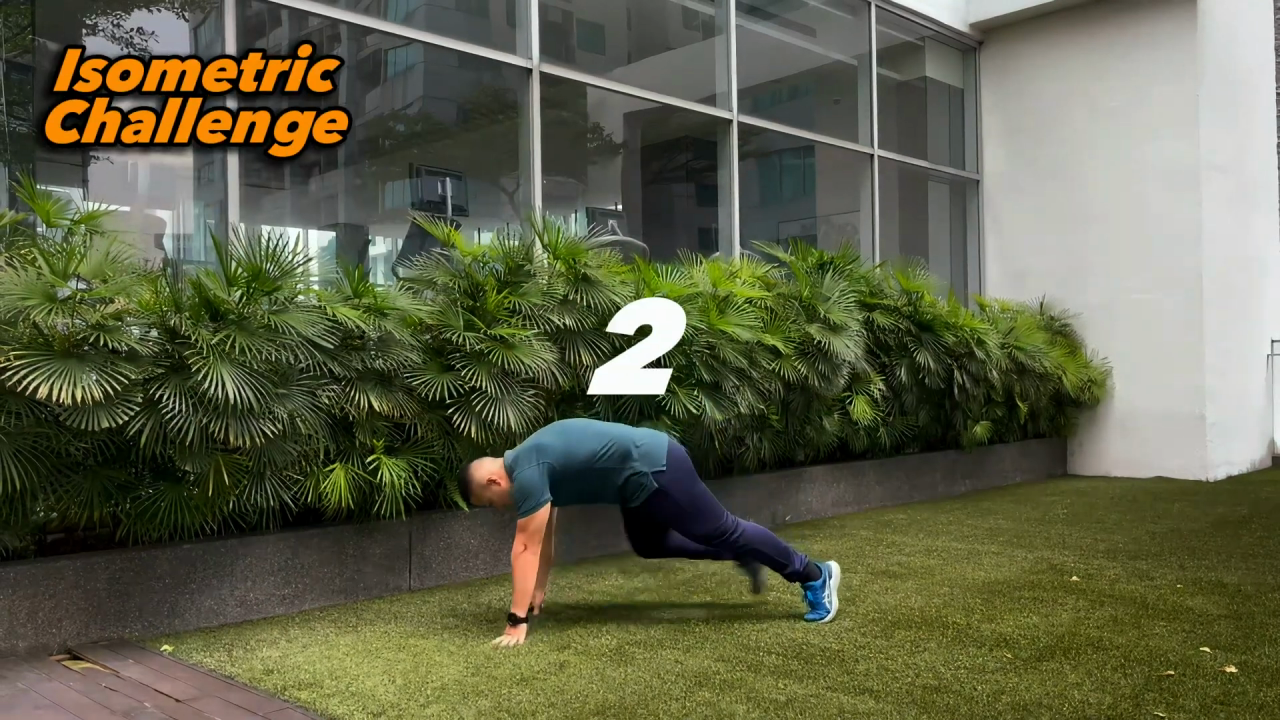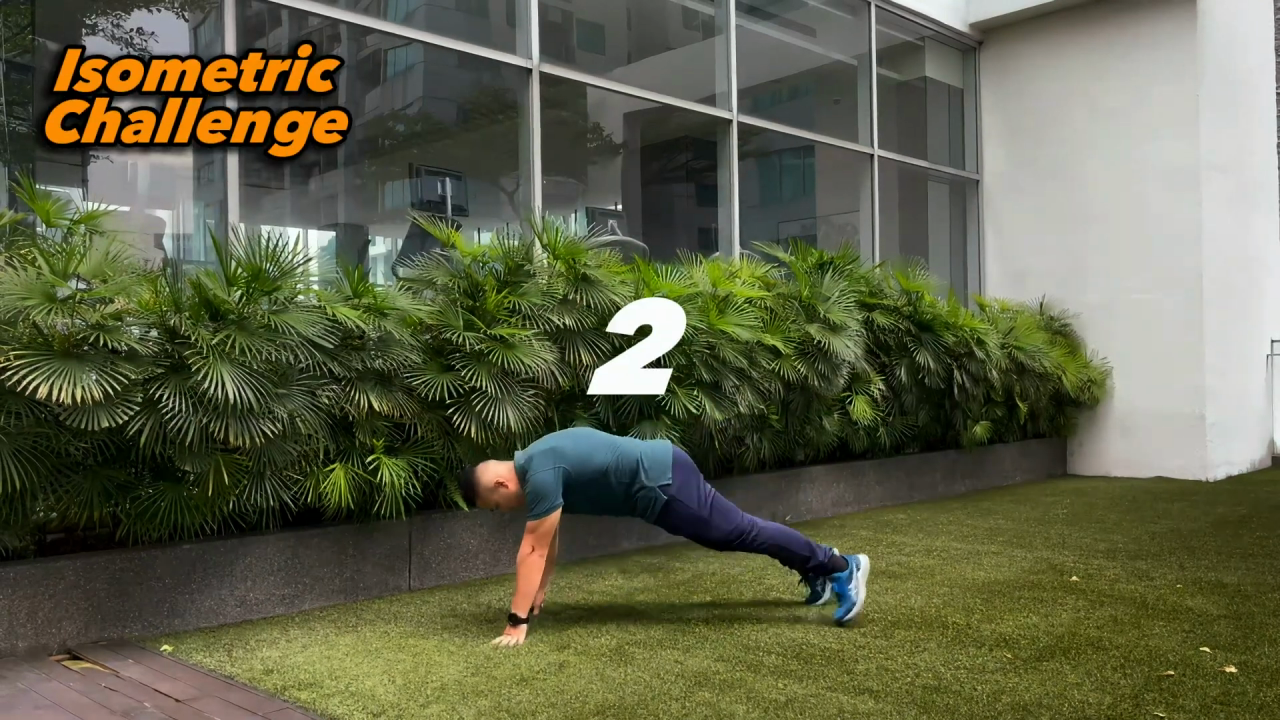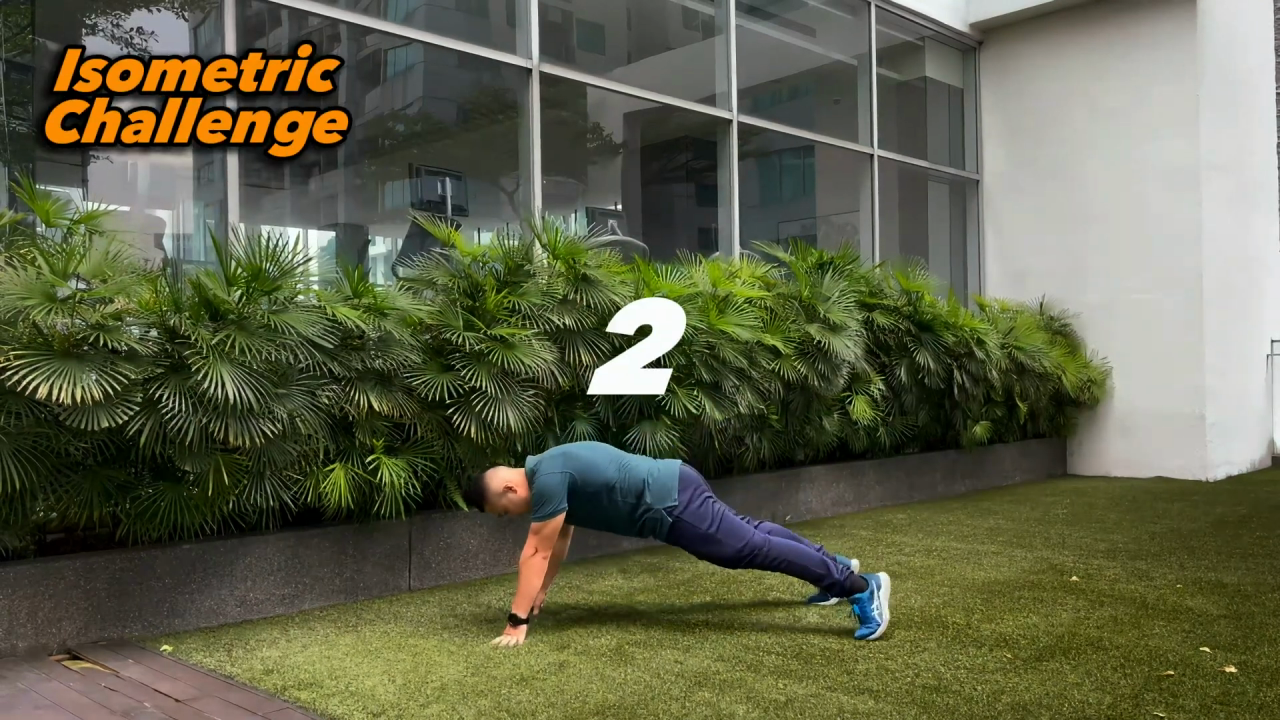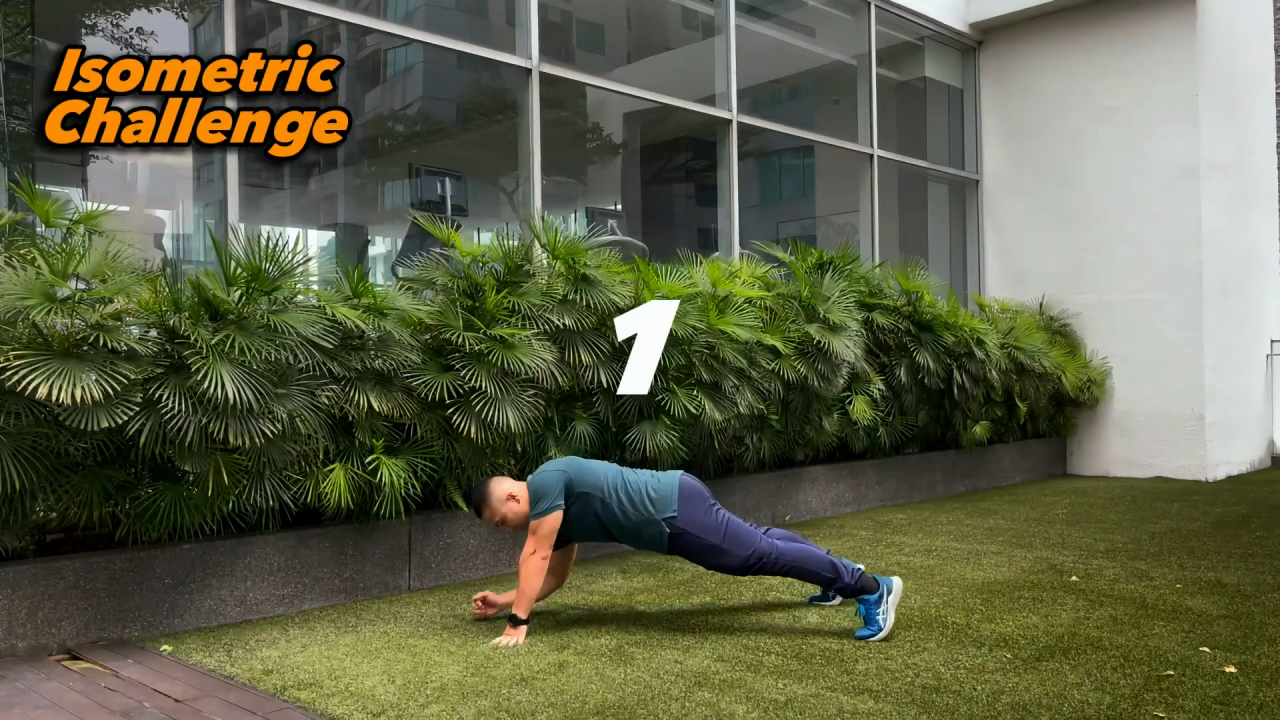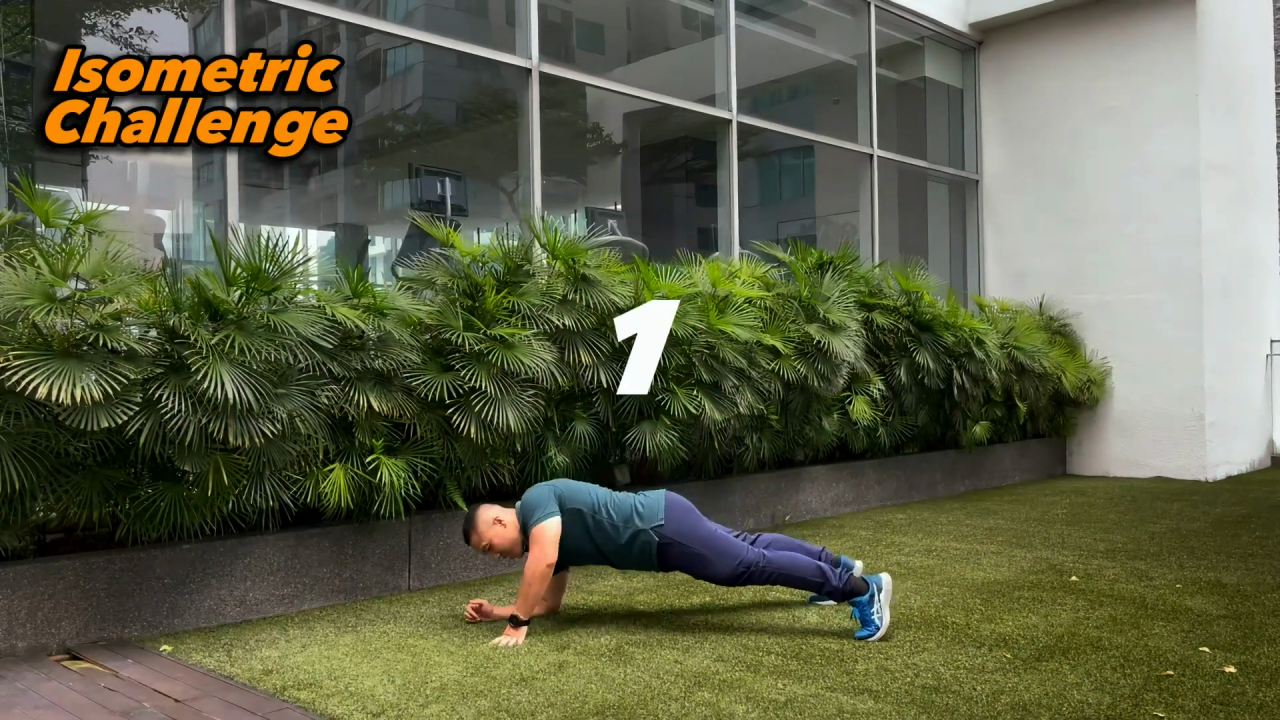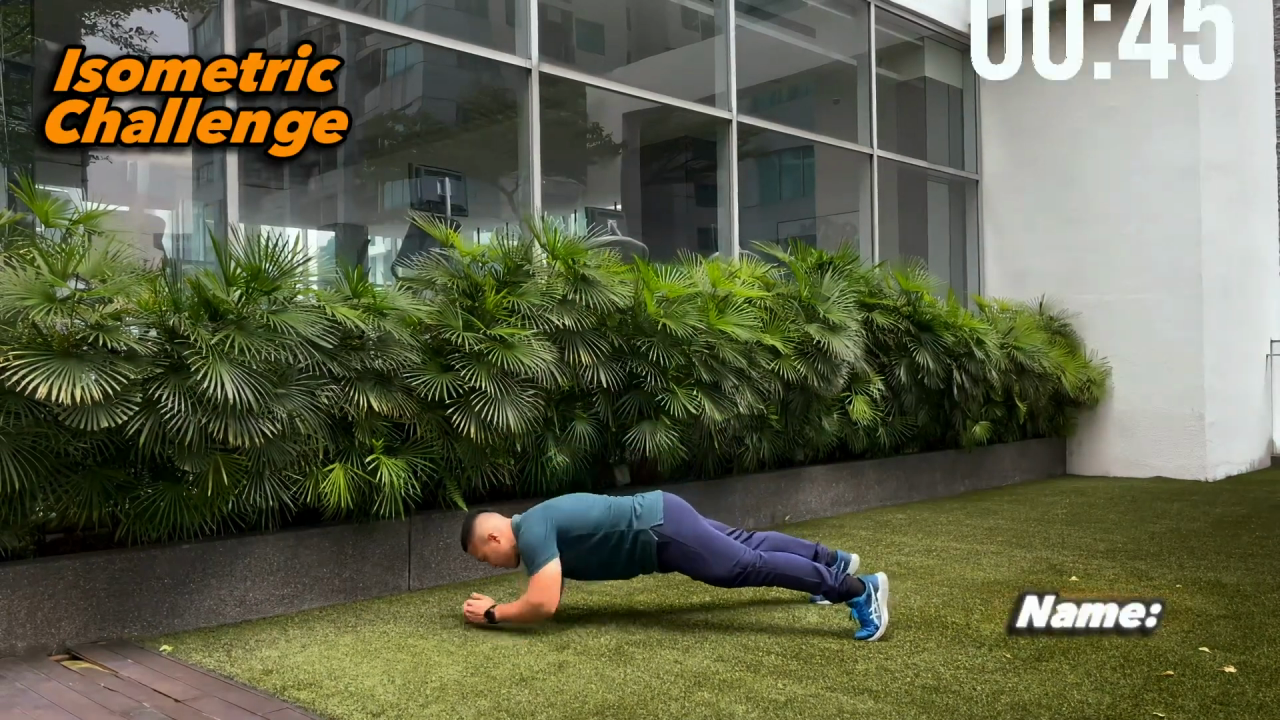
dt=0.4s
person 1, frame 1
left shoulder: (527, 474)
right shoulder: (531, 462)
left elbow: (525, 548)
right elbow: (544, 536)
left wrist: (517, 620)
right wrist: (538, 591)
left hip: (651, 467)
right hip: (647, 456)
left knee: (721, 530)
right knee: (649, 544)
left ankle: (814, 575)
right ankle: (743, 555)
person 1, frame 2
left shoulder: (540, 477)
right shoulder: (536, 463)
left elbow: (533, 550)
right elbow: (548, 542)
left wrist: (518, 621)
right wrist: (540, 592)
left hip: (659, 481)
right hip: (660, 468)
left knee: (737, 532)
right knee: (732, 528)
left ankle: (839, 568)
right ankle: (816, 565)
person 1, frame 3
left shoulder: (547, 481)
right shoulder: (548, 470)
left elbow: (536, 553)
right elbow: (559, 541)
left wrist: (517, 621)
right wrist: (540, 592)
left hip: (670, 503)
right hip: (671, 485)
left knee: (751, 550)
right knee: (748, 532)
left ankle: (861, 589)
right ankle: (834, 564)
person 1, frame 4
left shoulder: (546, 482)
right shoulder: (561, 508)
left elbow: (535, 556)
right elbow: (555, 574)
left wrist: (518, 621)
right wrist: (506, 600)
left hip: (675, 513)
right hip: (673, 499)
left knee: (760, 555)
right knee: (756, 540)
left ankle: (871, 588)
right ankle: (840, 573)
person 1, frame 5
left shoulder: (537, 500)
right shoulder: (550, 534)
left elbow: (541, 561)
right elbow: (550, 601)
left wrist: (517, 622)
right wrist: (499, 611)
left hip: (661, 526)
right hip: (660, 528)
left knee: (749, 565)
right knee: (749, 546)
left ankle: (862, 590)
right ankle: (836, 565)
person 1, frame 6
left shoulder: (533, 531)
right shoulder: (535, 531)
left elbow: (544, 604)
right elbow: (547, 600)
left wrist: (494, 612)
right wrist: (496, 611)
left hip: (659, 529)
right hip: (658, 522)
left knee: (746, 565)
right knee: (746, 544)
left ankle: (858, 590)
right ankle: (833, 561)
